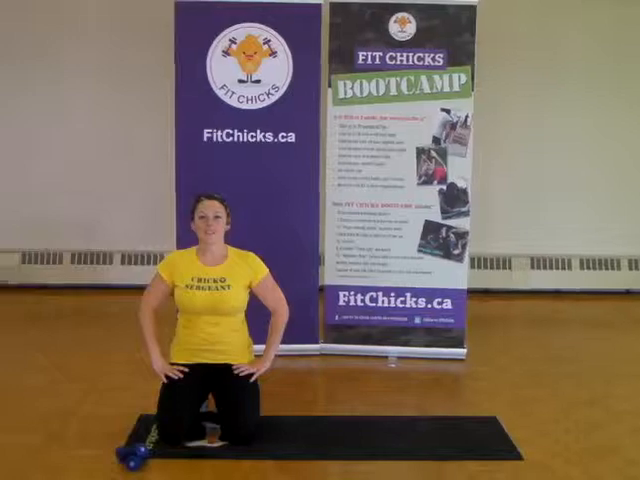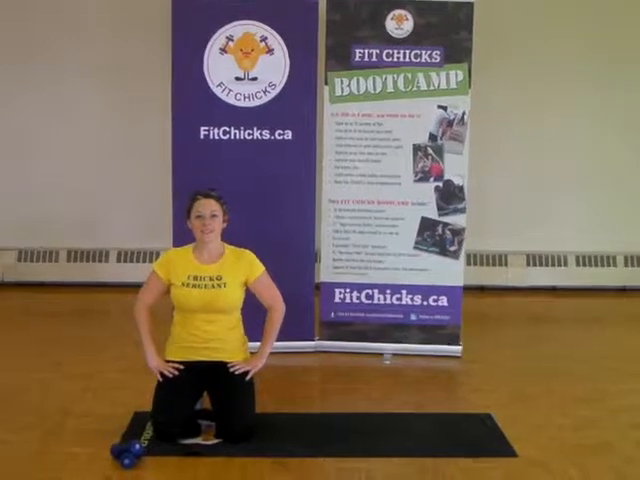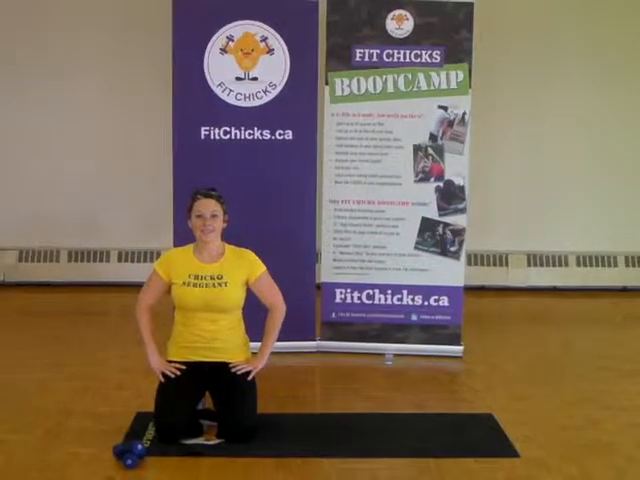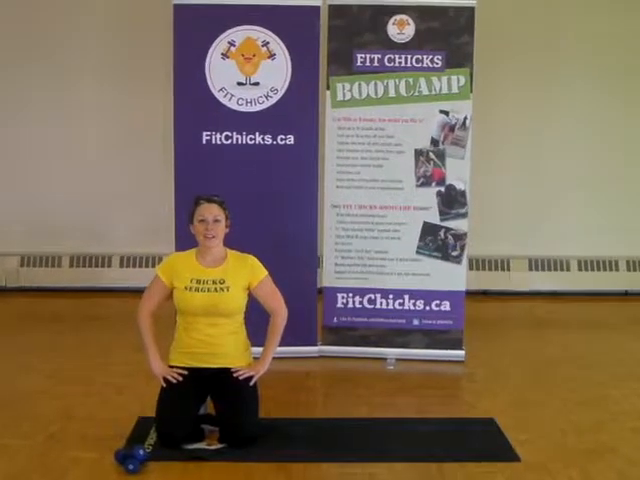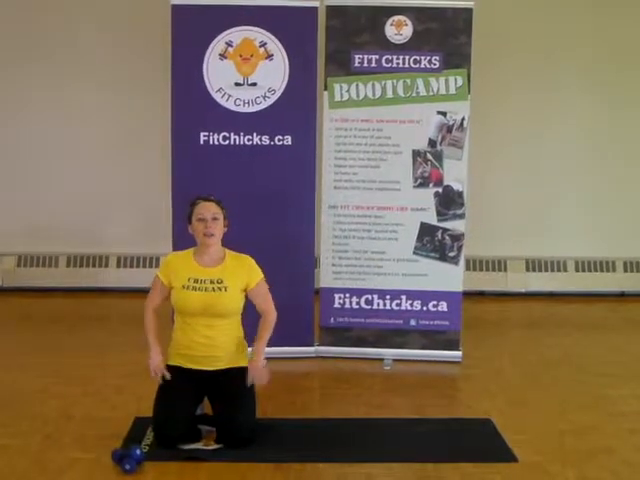
dt=0.7s
person 1, frame 1
left shoulder: (248, 262)
right shoulder: (175, 262)
left elbow: (280, 309)
right elbow: (147, 307)
left wrist: (267, 358)
right wrist: (156, 357)
left hip: (235, 360)
right hip: (187, 359)
left knee: (242, 434)
right knee: (171, 433)
left ankle: (223, 402)
right ankle: (196, 402)
person 1, frame 2
left shoulder: (244, 260)
right shoulder: (172, 260)
left elbow: (277, 306)
right elbow: (142, 305)
left wrist: (261, 356)
right wrist: (151, 355)
left hip: (230, 358)
right hip: (182, 357)
left knee: (239, 432)
right knee: (165, 430)
left ankle: (216, 403)
right ankle: (191, 406)
person 1, frame 3
left shoulder: (245, 259)
right shoulder: (172, 260)
left elbow: (277, 306)
right elbow: (143, 305)
left wrist: (262, 356)
right wrist: (153, 355)
left hip: (232, 358)
right hip: (183, 358)
left knee: (240, 432)
right knee: (168, 431)
left ankle: (218, 407)
right ankle: (193, 406)
person 1, frame 4
left shoulder: (247, 264)
right shoulder: (174, 264)
left elbow: (279, 311)
right elbow: (145, 310)
left wrist: (264, 361)
right wrist: (155, 360)
left hip: (233, 364)
right hip: (185, 363)
left knee: (243, 436)
right knee: (170, 435)
left ankle: (220, 413)
right ankle: (196, 412)
person 1, frame 5
left shoulder: (245, 265)
right shoulder: (173, 263)
left elbow: (268, 312)
right elbow: (151, 307)
left wrist: (259, 352)
right wrist: (154, 350)
left hip: (231, 365)
right hip: (182, 364)
left knee: (240, 436)
right knee: (167, 435)
left ankle: (218, 406)
right ankle: (193, 408)
